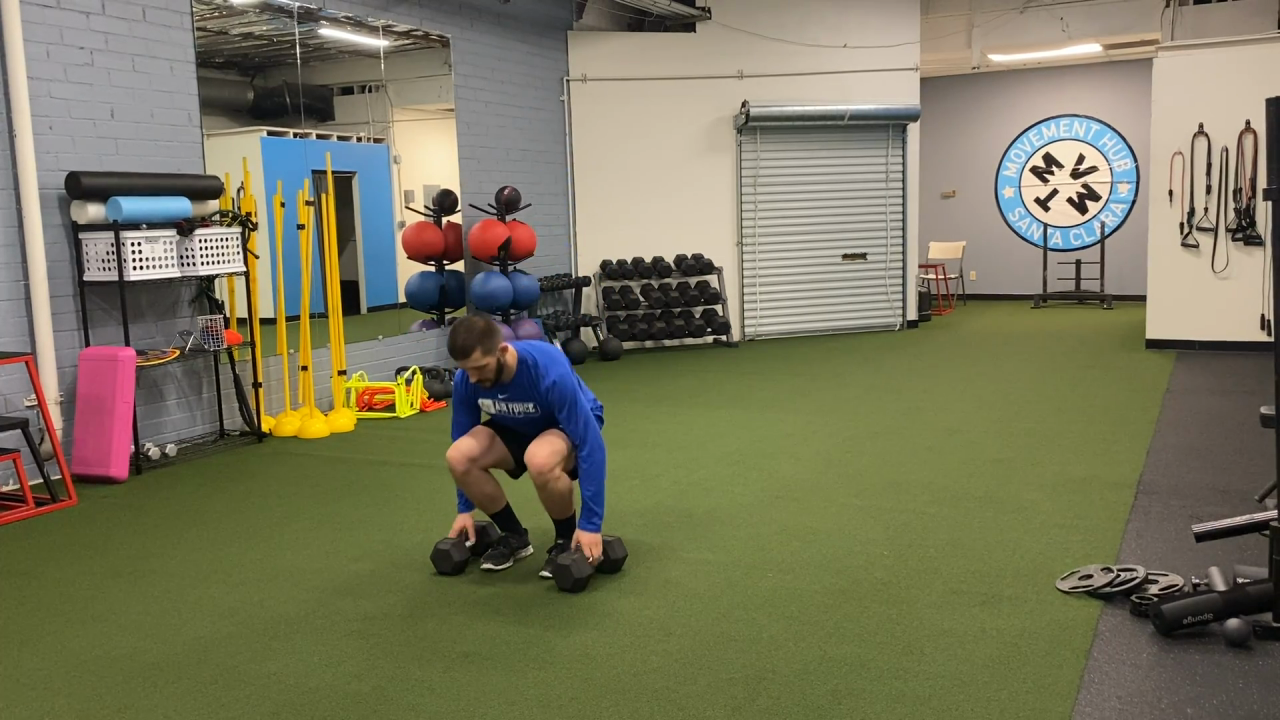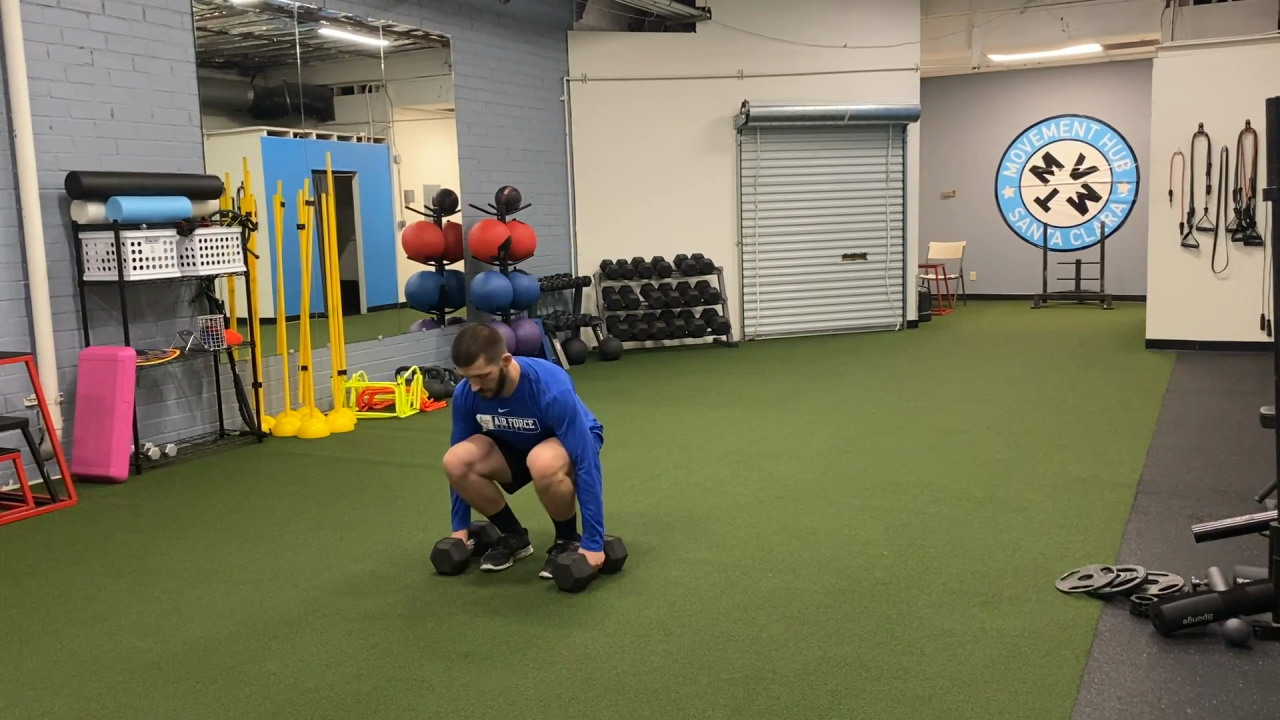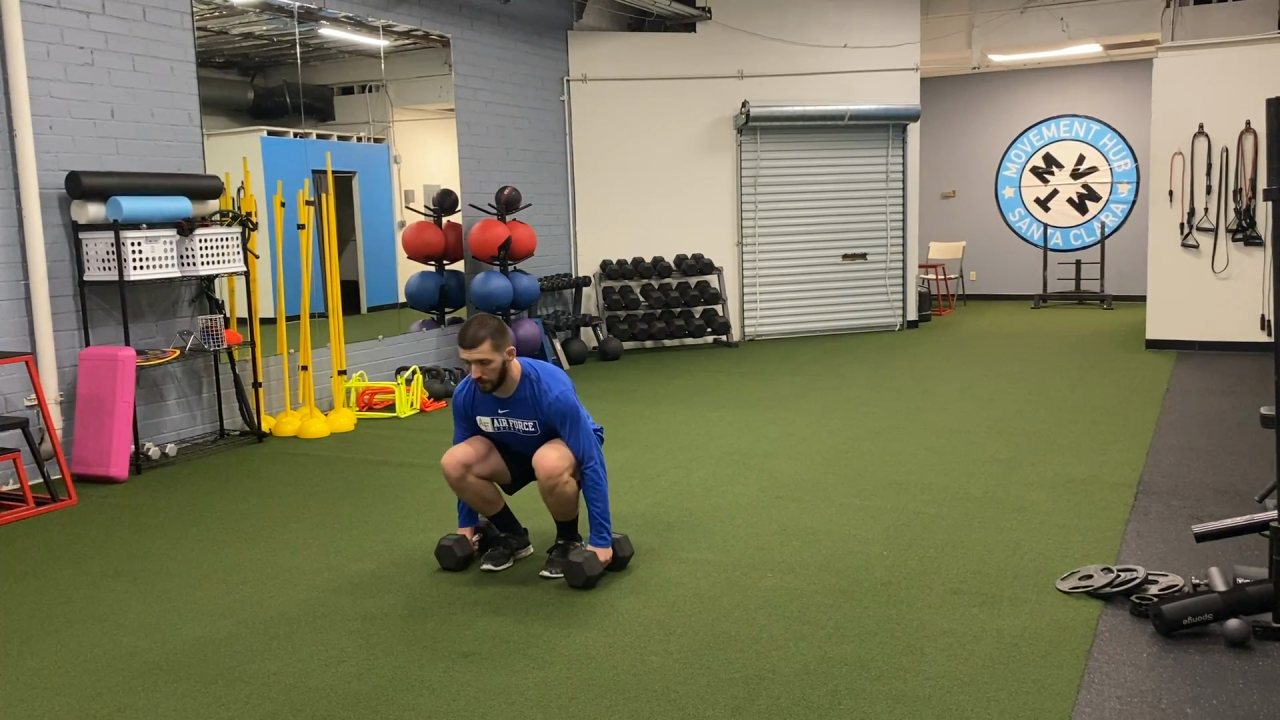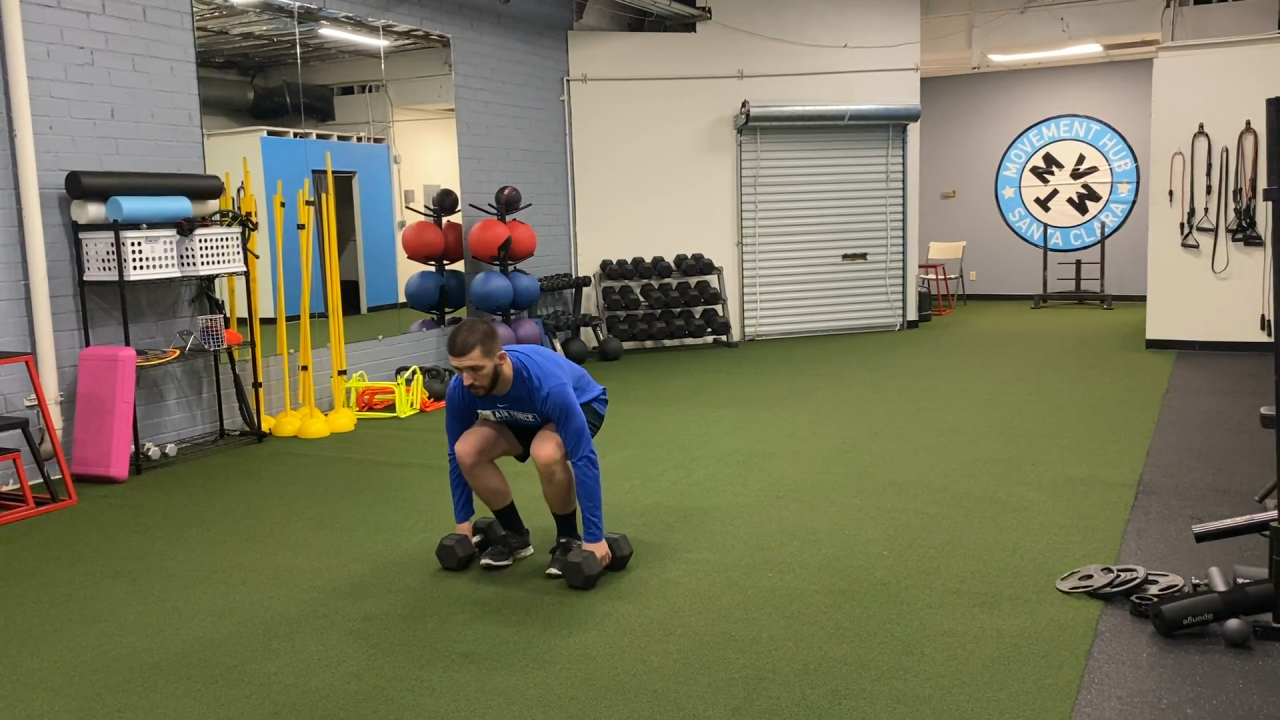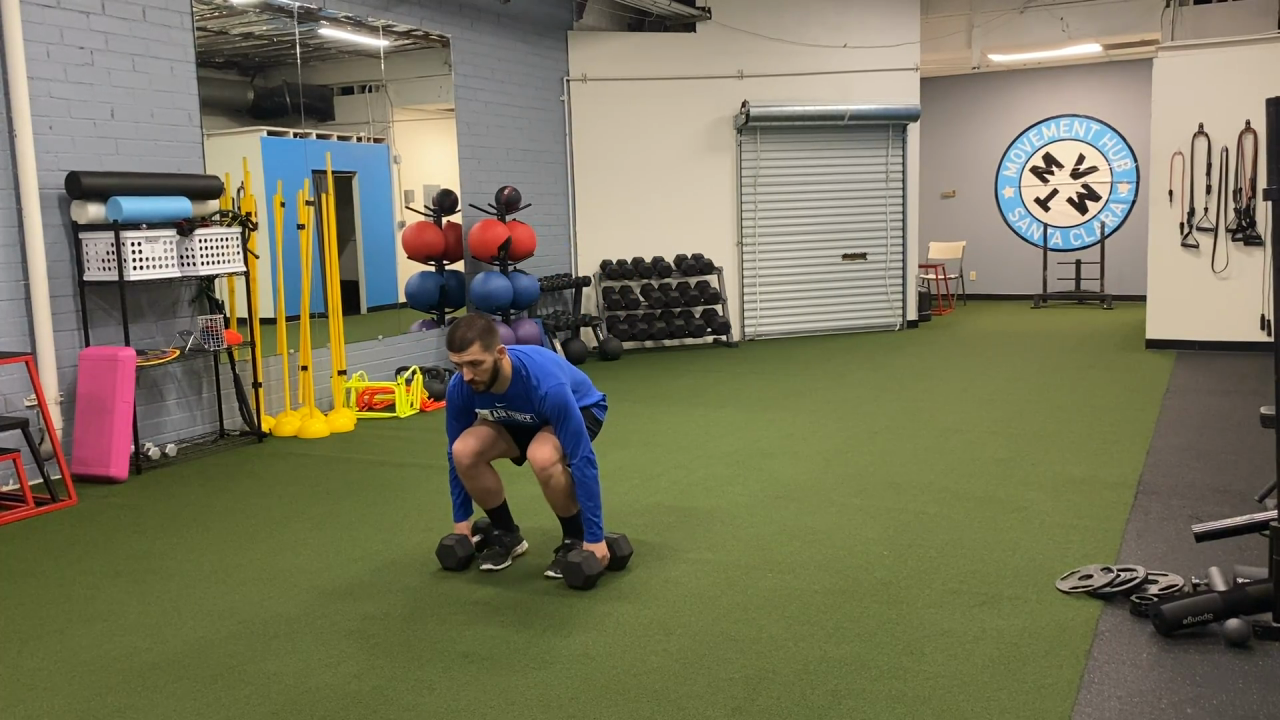
dt=0.3s
person 1, frame 1
left shoulder: (550, 374)
right shoulder: (465, 381)
left elbow: (589, 445)
right elbow: (463, 438)
left wrist: (591, 524)
right wrist: (465, 509)
left hip: (572, 428)
right hip: (519, 429)
left knee: (540, 461)
right knee: (458, 458)
left ankle: (567, 540)
right ankle: (513, 536)
person 1, frame 2
left shoulder: (552, 390)
right shoulder: (465, 395)
left elbow: (586, 463)
right elbow: (462, 462)
left wrist: (592, 543)
right wrist: (460, 526)
left hip: (573, 444)
right hip: (516, 445)
left knee: (543, 464)
right knee: (455, 462)
left ankle: (568, 540)
right ankle: (513, 536)
person 1, frame 3
left shoulder: (553, 392)
right shoulder: (466, 394)
left elbow: (592, 463)
right elbow: (463, 465)
left wrist: (600, 540)
right wrist: (466, 524)
left hip: (570, 447)
right hip: (515, 450)
left knee: (549, 466)
right knee: (453, 463)
left ankle: (569, 541)
right ankle: (512, 536)
person 1, frame 4
left shoulder: (548, 386)
right shoulder: (459, 390)
left elbow: (584, 458)
right elbow: (457, 453)
left wrist: (594, 536)
right wrist: (462, 519)
left hip: (581, 404)
left knee: (546, 453)
right knee: (468, 451)
left ankle: (569, 539)
right ankle: (514, 534)
person 1, frame 5
left shoulder: (547, 385)
right shoulder: (460, 388)
left elbow: (582, 459)
right elbow: (455, 454)
left wrist: (594, 537)
right wrist: (461, 519)
left hip: (580, 407)
left knee: (542, 456)
right knee: (464, 452)
left ankle: (574, 539)
right ankle: (506, 533)
